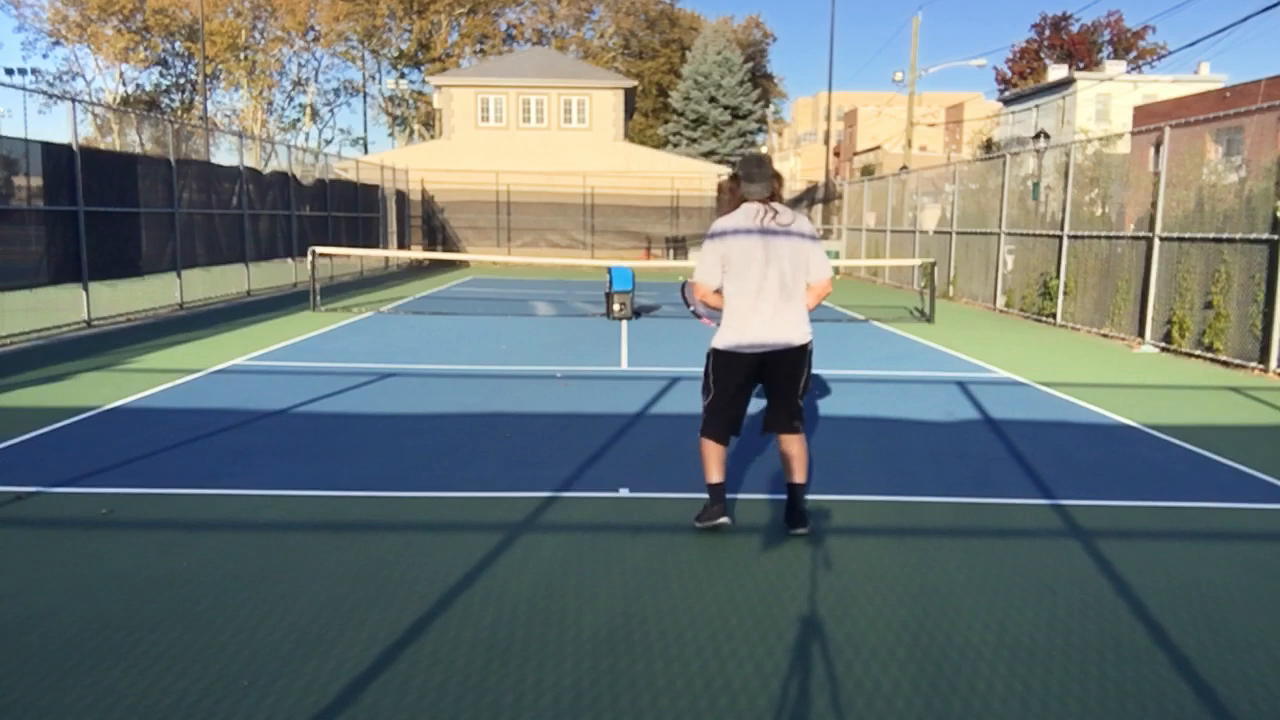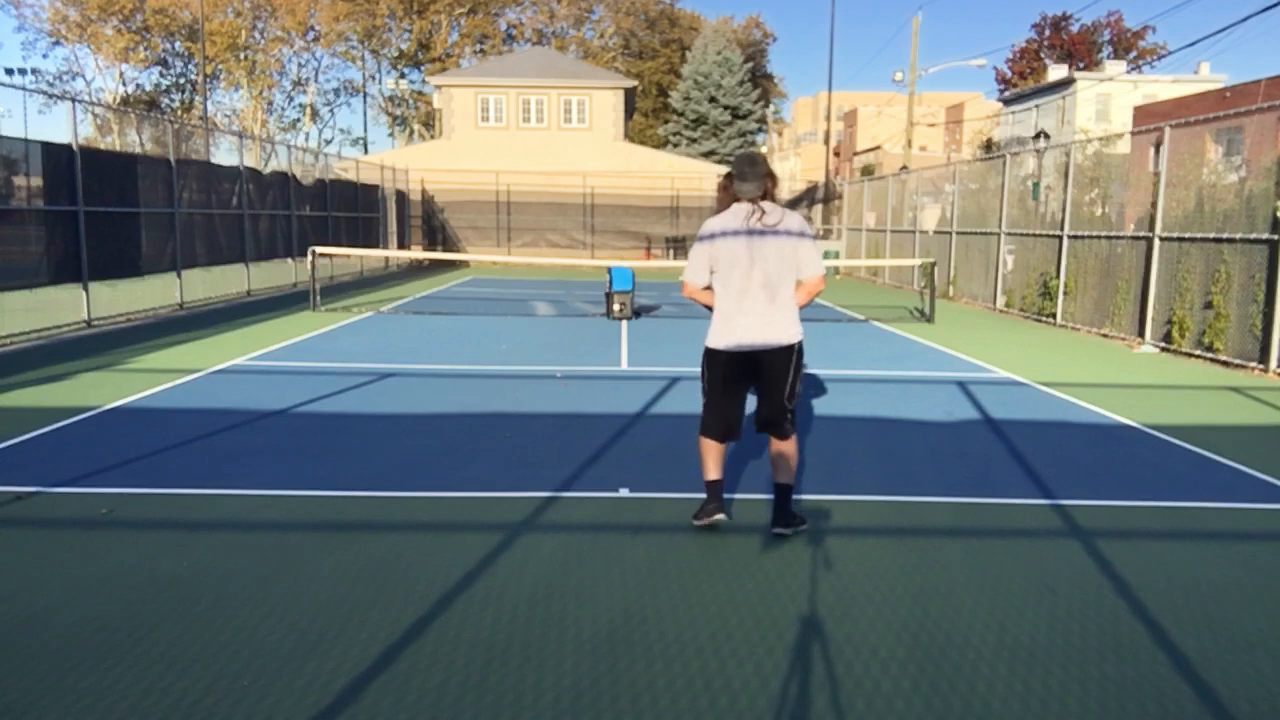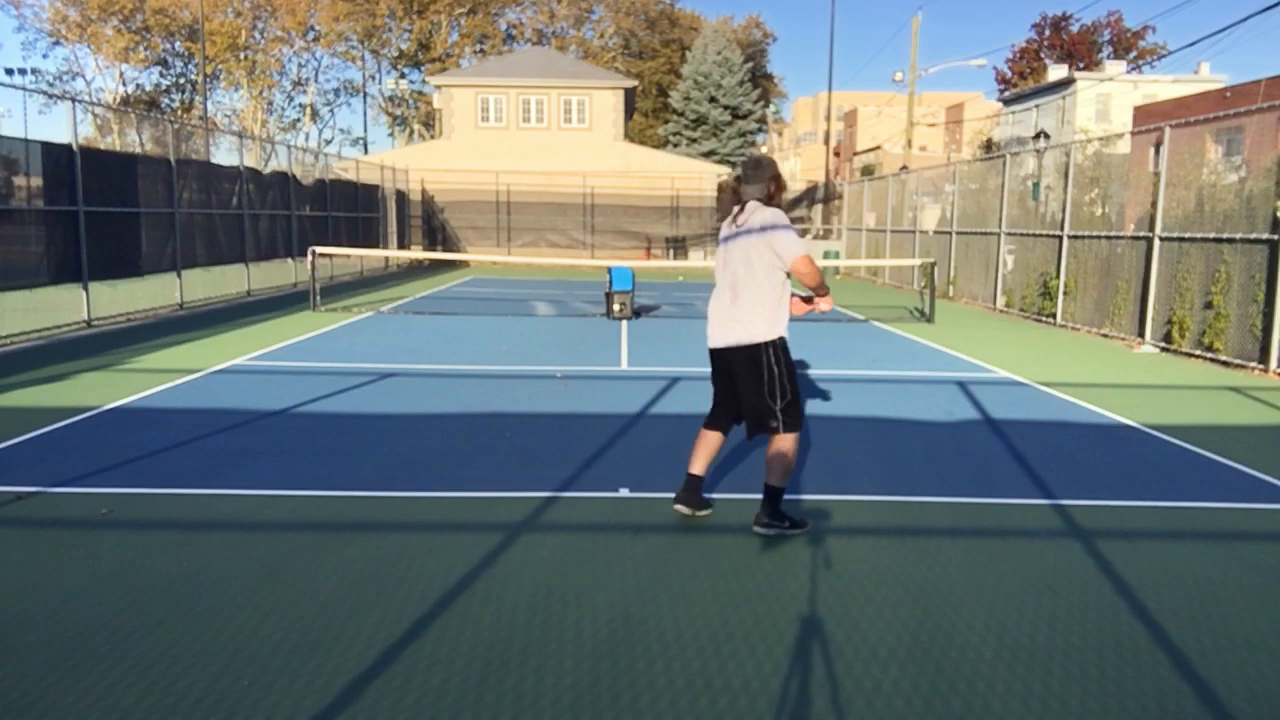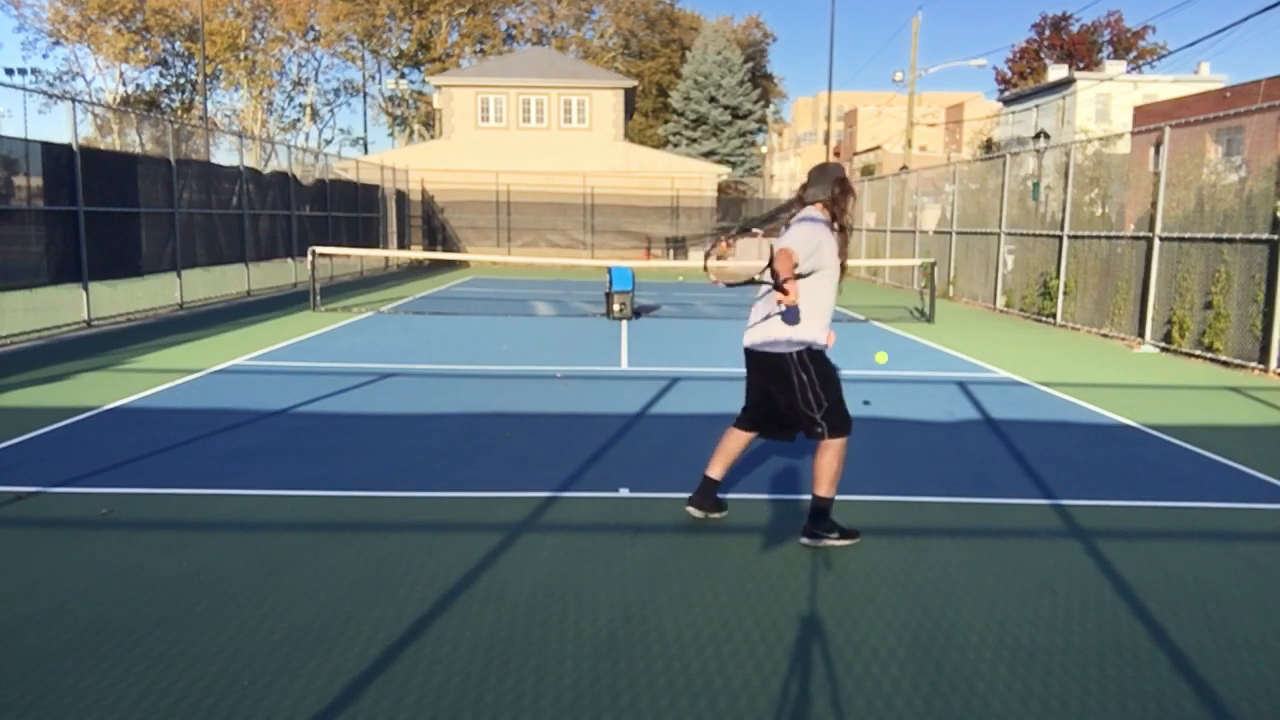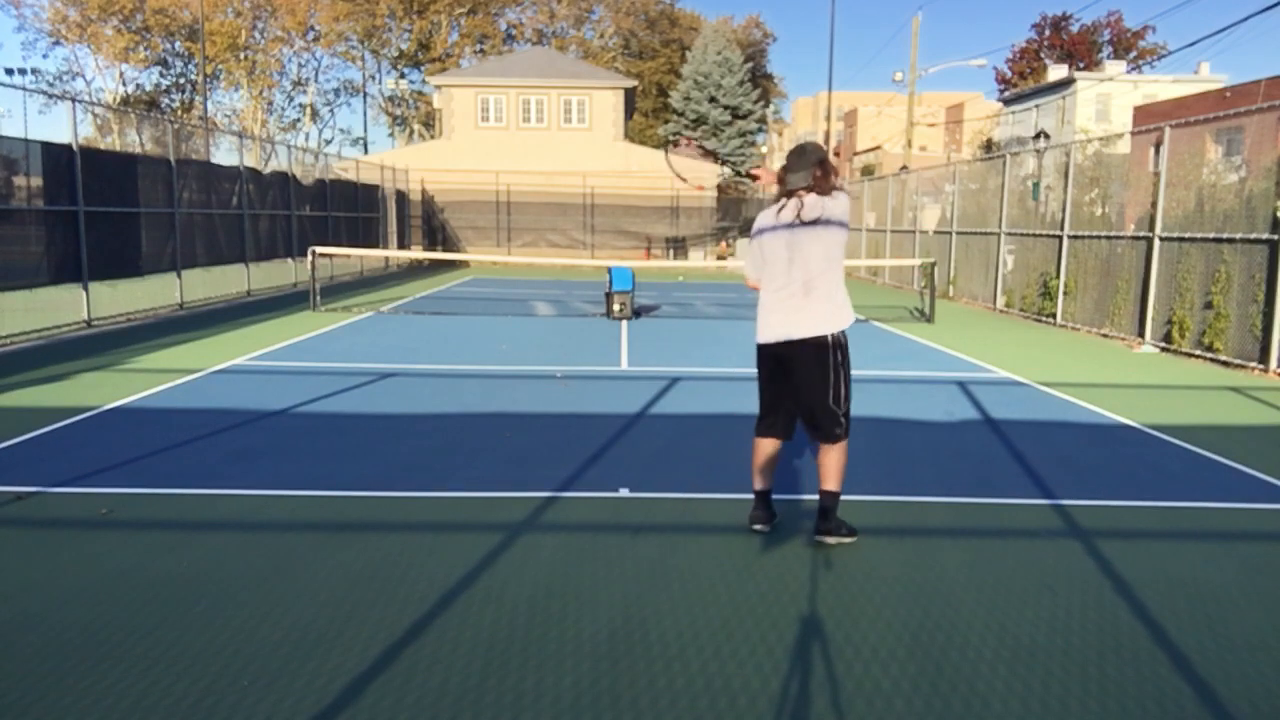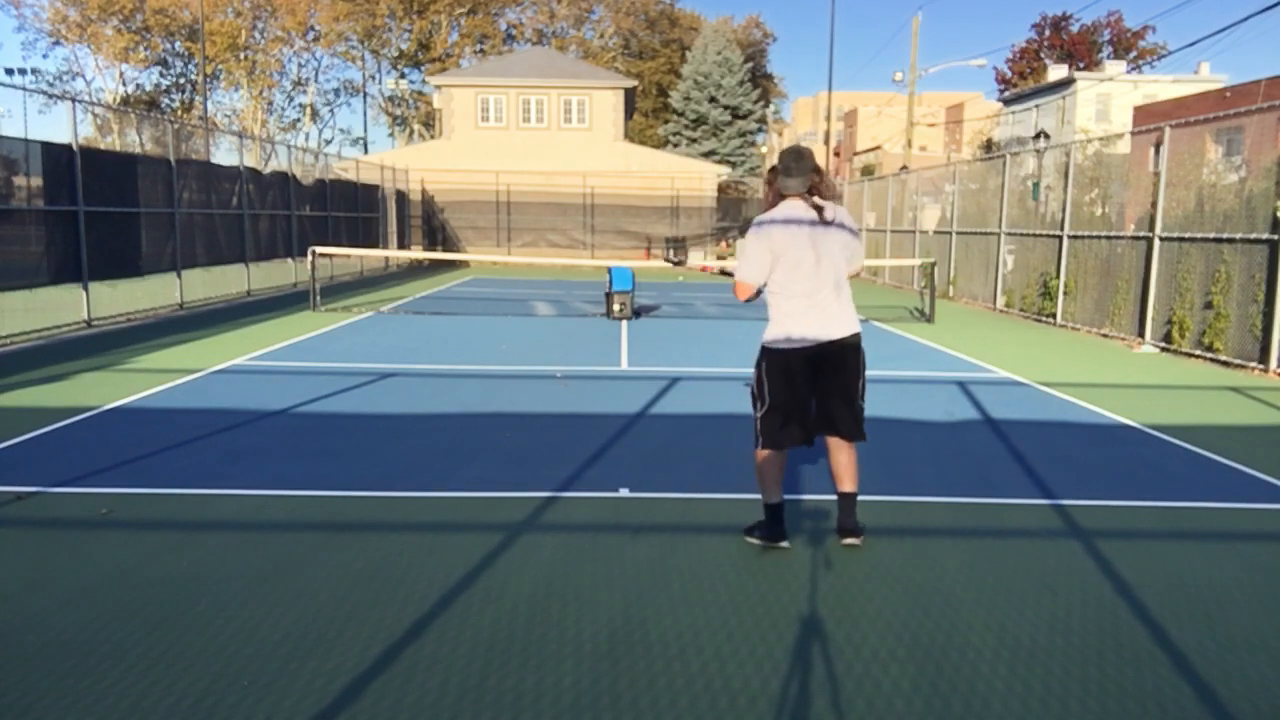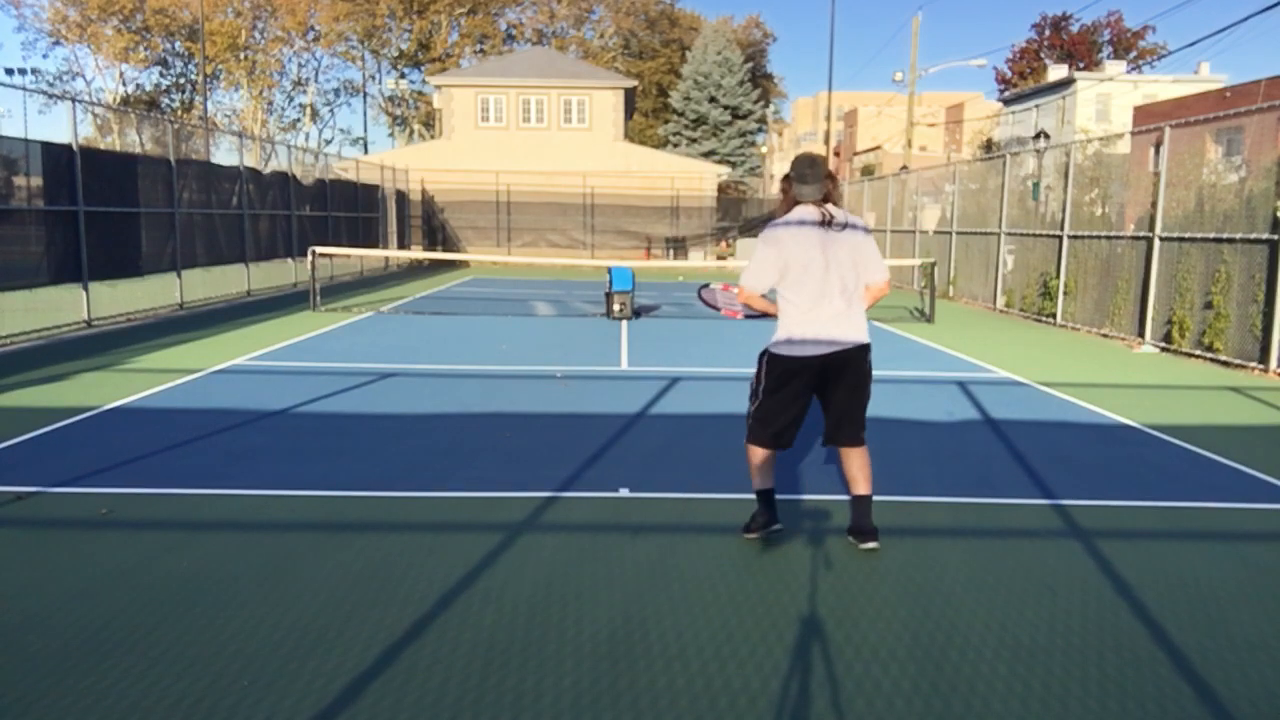
dt=0.5s
person 1, frame 1
left shoulder: (724, 227)
right shoulder: (801, 225)
left elbow: (702, 292)
right elbow: (823, 285)
left hip: (736, 345)
right hip: (792, 343)
left knee: (714, 426)
right knee: (790, 426)
left ankle: (717, 503)
right ankle: (796, 510)
person 1, frame 2
left shoulder: (713, 227)
right shoulder: (794, 223)
left elbow: (691, 288)
right elbow: (816, 282)
left hip: (726, 343)
right hip: (782, 342)
left knee: (714, 424)
right knee: (781, 428)
left ankle: (714, 501)
right ankle: (782, 511)
person 1, frame 3
left shoulder: (732, 225)
right shoulder: (773, 220)
right elbow: (803, 266)
left wrist: (786, 301)
right wrist: (822, 291)
left hip: (724, 338)
right hip: (758, 341)
left knee: (720, 417)
right knee: (787, 425)
left ankle: (689, 492)
right ankle: (770, 512)
person 1, frame 4
left shoulder: (818, 228)
right shoulder: (814, 225)
right elbow: (785, 257)
left wrist: (820, 326)
right wrist: (787, 284)
left hip: (762, 343)
right hip: (791, 348)
left knee: (750, 420)
right knee: (835, 430)
left ankle: (704, 495)
right ankle: (818, 523)
person 1, frame 5
left shoulder: (765, 221)
right shoulder: (838, 207)
right wrist: (778, 181)
left hip: (773, 338)
right hip: (822, 335)
left knee: (769, 425)
right knee: (832, 429)
left ankle: (762, 507)
right ankle: (828, 518)
person 1, frame 6
left shoulder: (766, 225)
right shoulder: (841, 218)
left elbow: (742, 291)
left wrist: (752, 276)
left hip: (787, 344)
right hip: (842, 338)
left knee: (770, 435)
right knee: (841, 430)
left ankle: (774, 523)
right ankle: (848, 521)
person 1, frame 7
left shoulder: (779, 231)
right shoulder: (855, 226)
left elbow: (747, 294)
right elbow: (880, 286)
left hip: (793, 351)
right hip: (850, 347)
left knee: (761, 432)
right knee: (850, 437)
left ankle: (766, 511)
right ankle: (864, 524)
